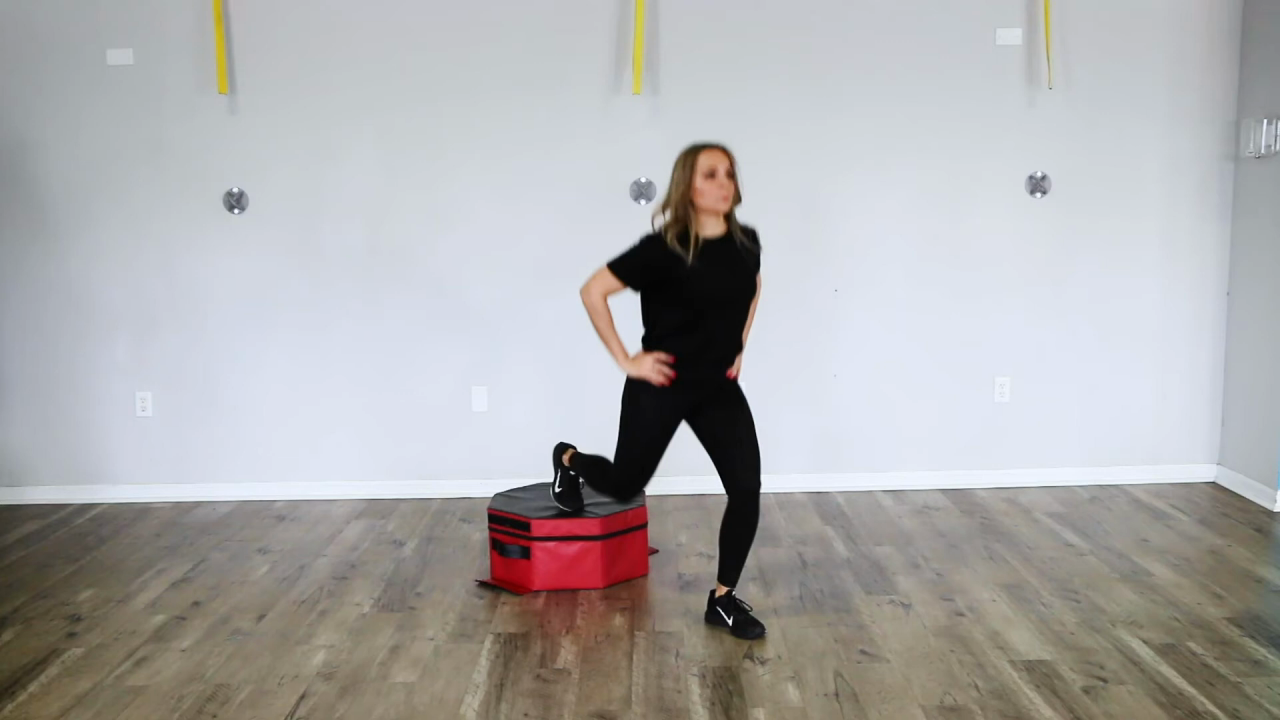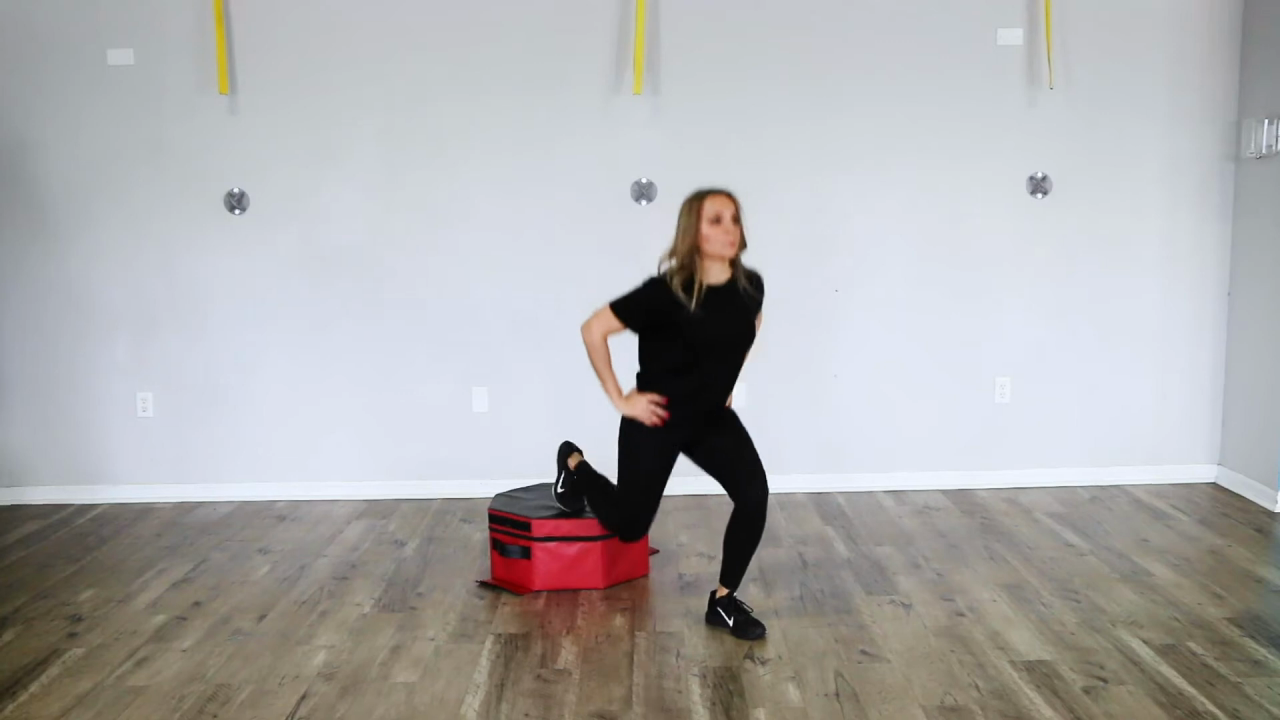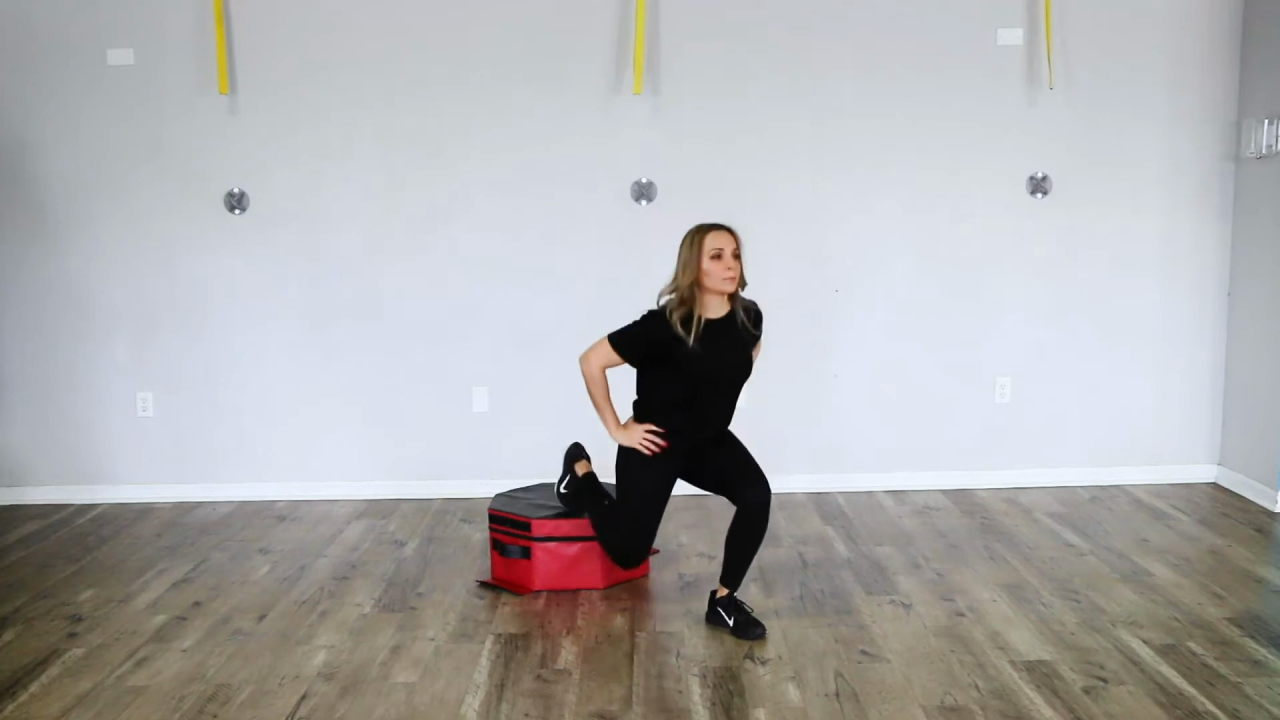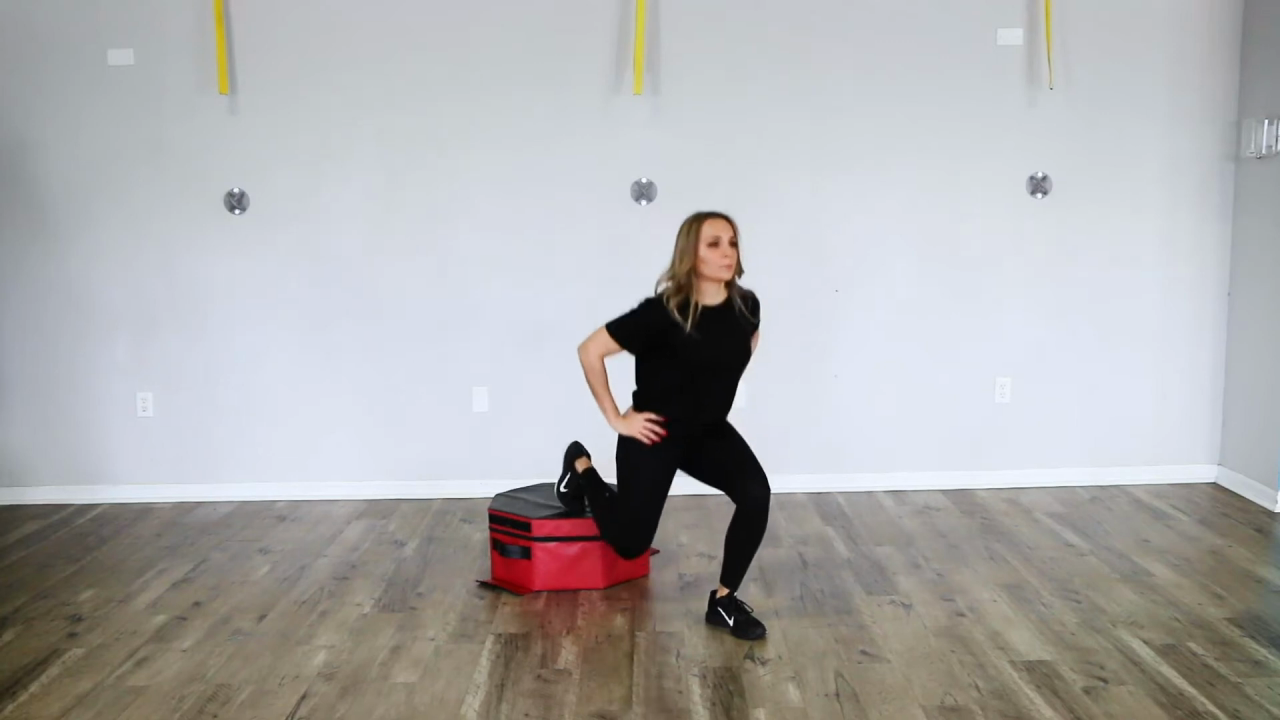
dt=0.2s
person 1, frame 1
left shoulder: (746, 242)
right shoulder: (663, 248)
right elbow: (593, 291)
right wrist: (625, 360)
left hip: (718, 386)
right hip: (661, 386)
left knee: (747, 487)
right knee: (626, 485)
left ankle: (723, 598)
right ankle: (569, 464)
person 1, frame 2
left shoulder: (750, 286)
right shoulder: (667, 292)
right elbow: (594, 330)
right wrist: (620, 400)
left hip: (713, 417)
right hip: (657, 419)
left knee: (754, 494)
right knee: (628, 524)
left ankle: (724, 600)
right ankle: (574, 466)
person 1, frame 3
left shoulder: (749, 317)
right shoulder: (665, 325)
right elbow: (592, 361)
right wrist: (616, 428)
left hip: (710, 441)
right hip: (654, 445)
left knee: (757, 497)
right knee: (628, 552)
left ankle: (724, 600)
right ankle: (580, 469)
person 1, frame 4
left shoulder: (746, 306)
right shoulder: (663, 313)
right elbow: (590, 350)
right wrist: (616, 418)
left hip: (710, 432)
right hip: (653, 436)
left knee: (756, 495)
right knee: (631, 542)
left ankle: (724, 601)
right ankle: (579, 466)
